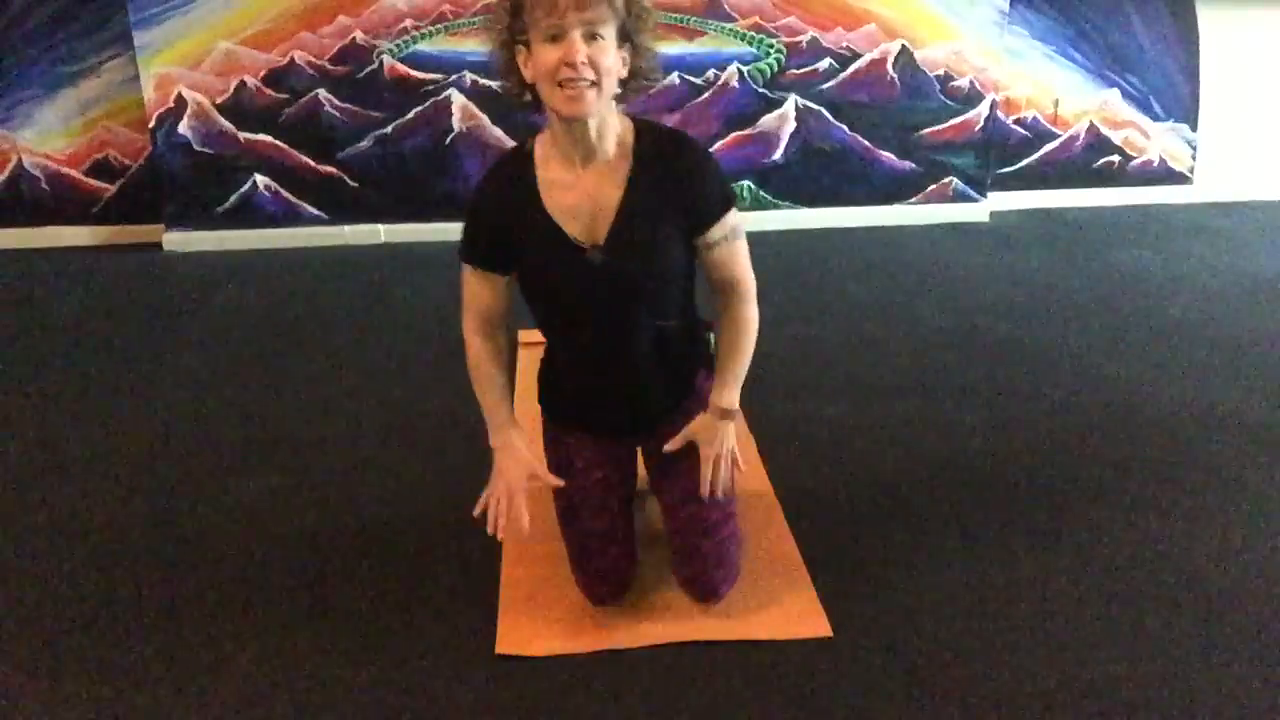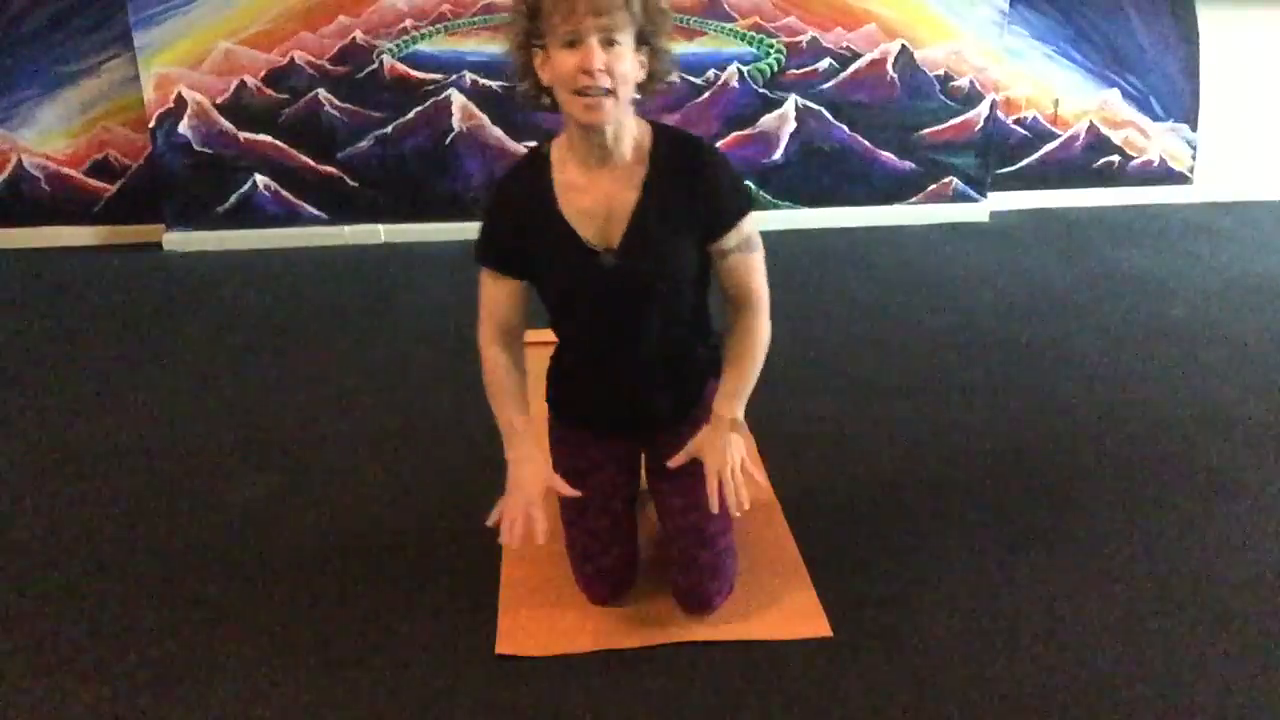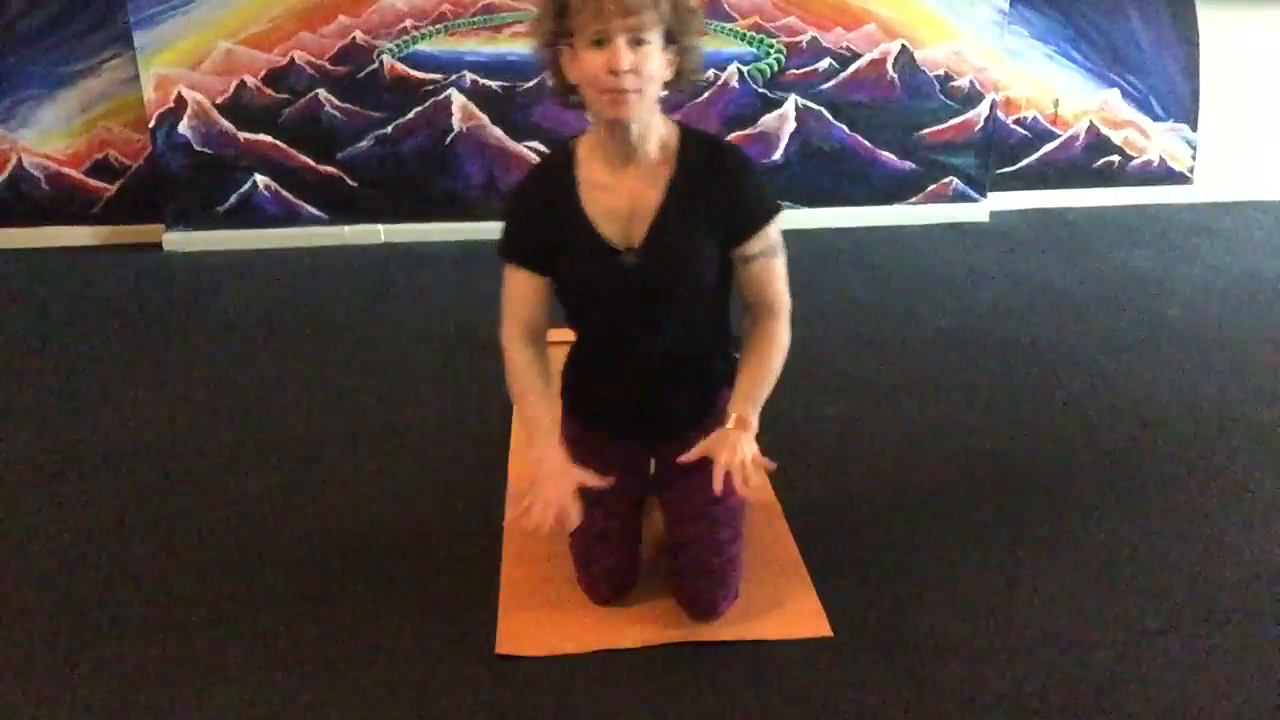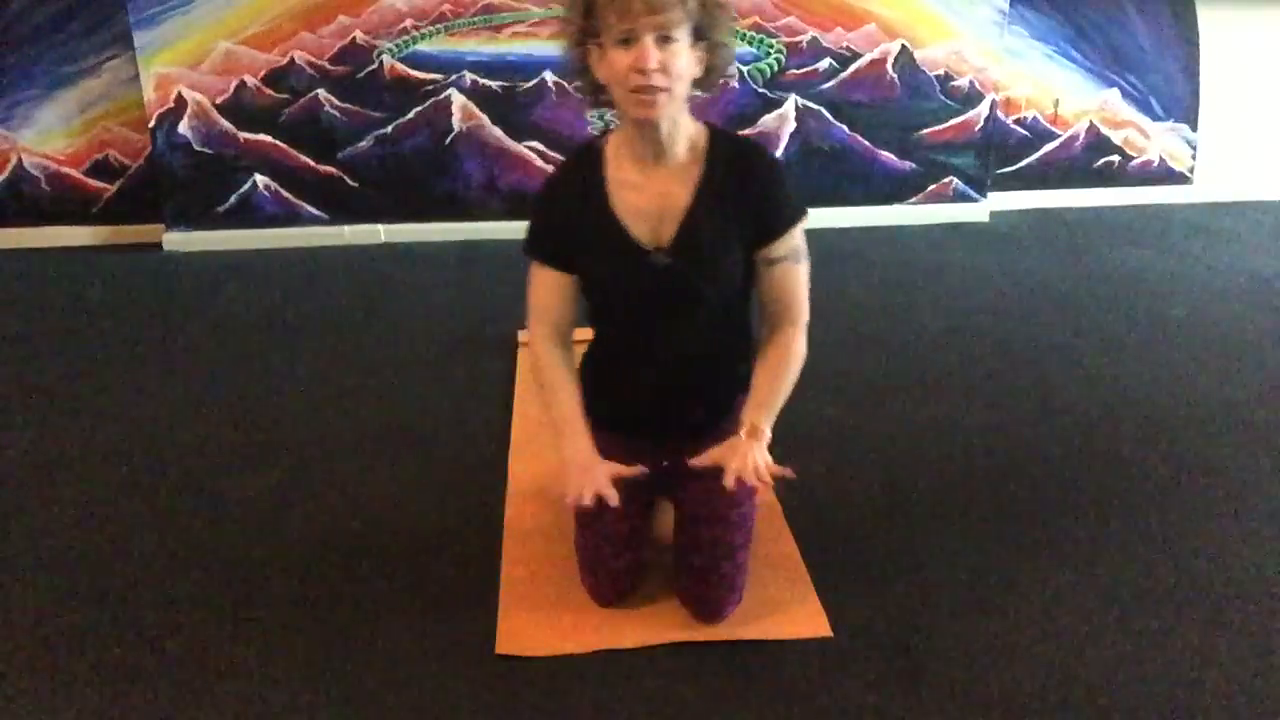
dt=0.1s
person 1, frame 1
left shoulder: (682, 165)
right shoulder: (502, 192)
left elbow: (738, 294)
right elbow: (483, 330)
left wrist: (722, 407)
right wrist: (506, 440)
left hip: (681, 396)
right hip: (579, 416)
left knee: (710, 581)
right knee: (604, 586)
left ankle: (667, 493)
right ankle: (625, 486)
person 1, frame 2
left shoulder: (698, 170)
right shoulder: (519, 195)
left elbow: (751, 306)
right elbow: (498, 338)
left wrist: (728, 423)
right wrist: (522, 452)
left hip: (688, 403)
right hip: (584, 417)
left knee: (704, 593)
right knee: (604, 586)
left ankle: (669, 502)
right ankle: (619, 491)
person 1, frame 3
left shoulder: (724, 174)
right shoulder: (542, 192)
left elbow: (771, 316)
right elbow: (522, 336)
left wrist: (740, 425)
right wrist: (548, 452)
left hip: (703, 411)
right hip: (599, 417)
left knee: (708, 599)
right knee: (606, 587)
left ankle: (670, 492)
right ankle: (634, 496)
person 1, frame 4
left shoulder: (752, 175)
right shoulder: (570, 190)
left elbow: (788, 323)
right elbow: (548, 335)
left wrist: (753, 433)
right wrist: (577, 448)
left hip: (718, 414)
right hip: (615, 418)
left knee: (712, 602)
right knee: (610, 589)
left ankle: (683, 496)
right ankle: (645, 496)
